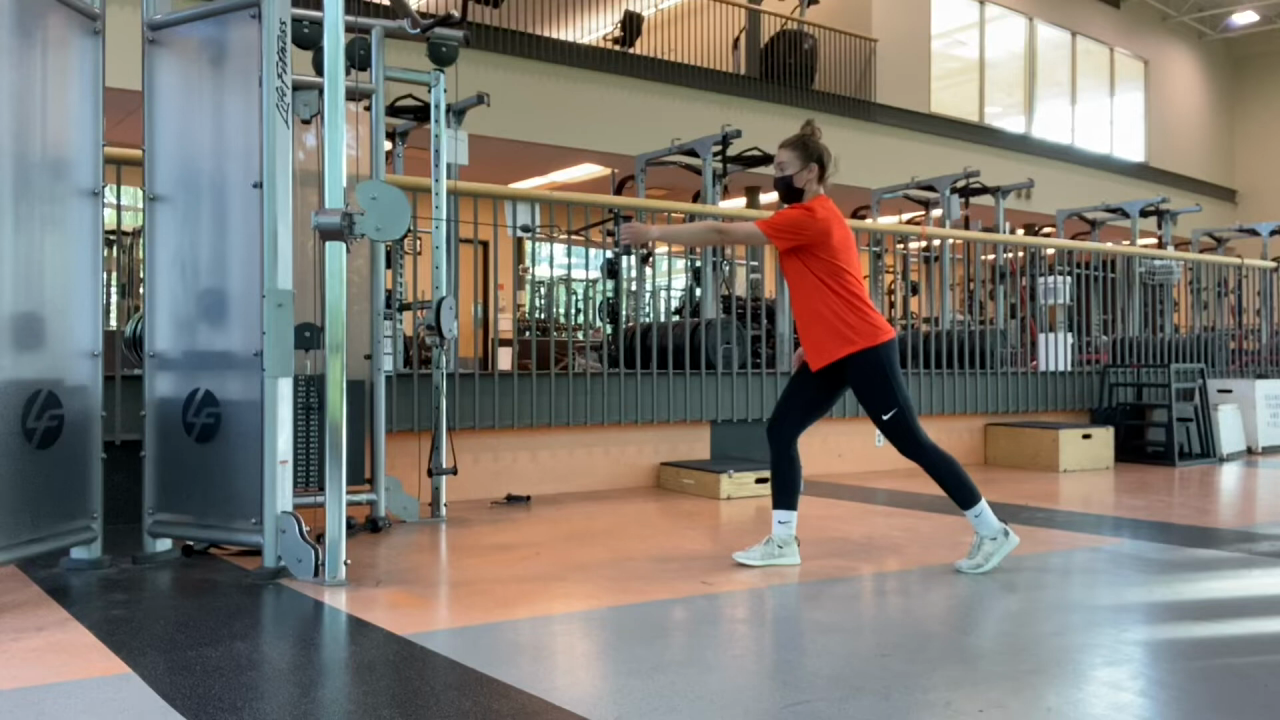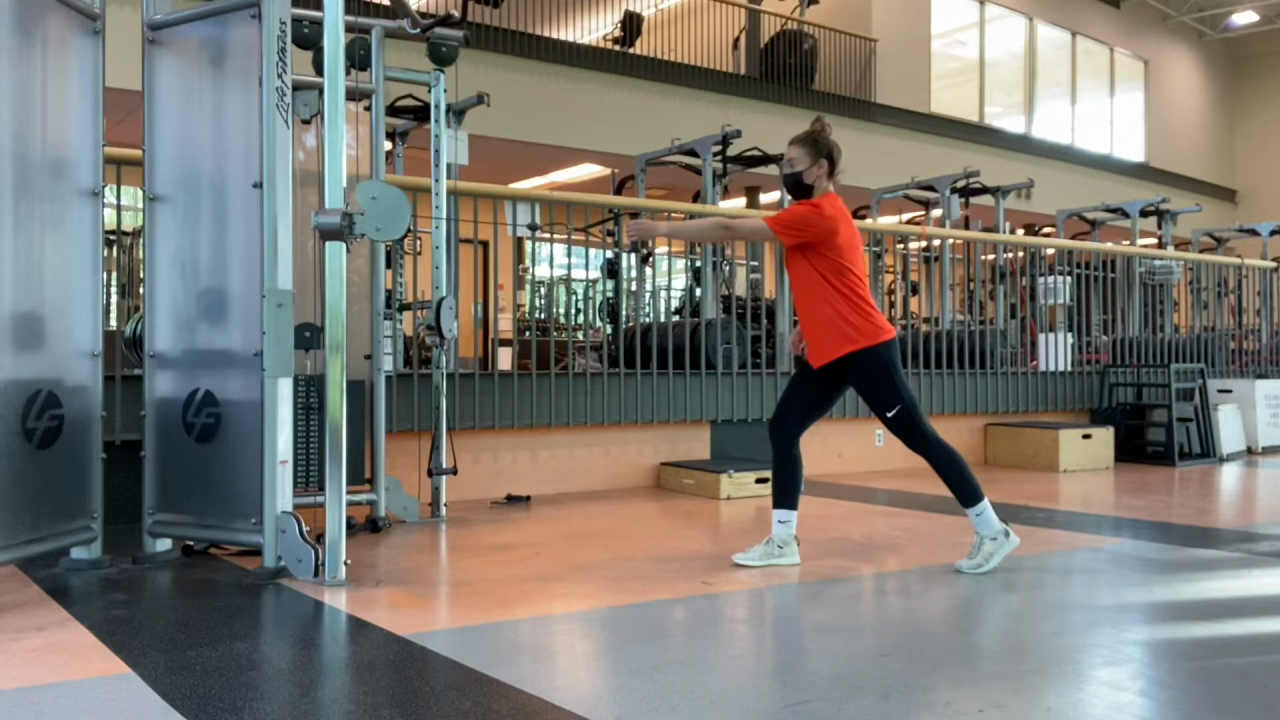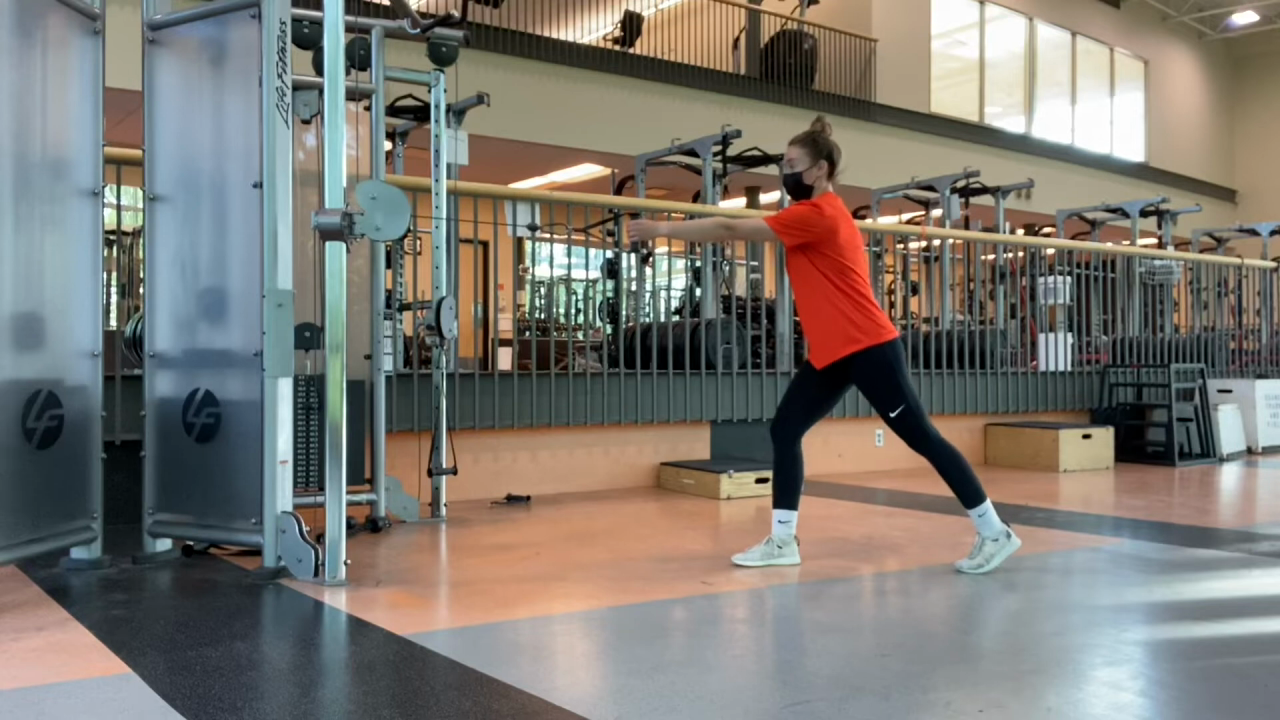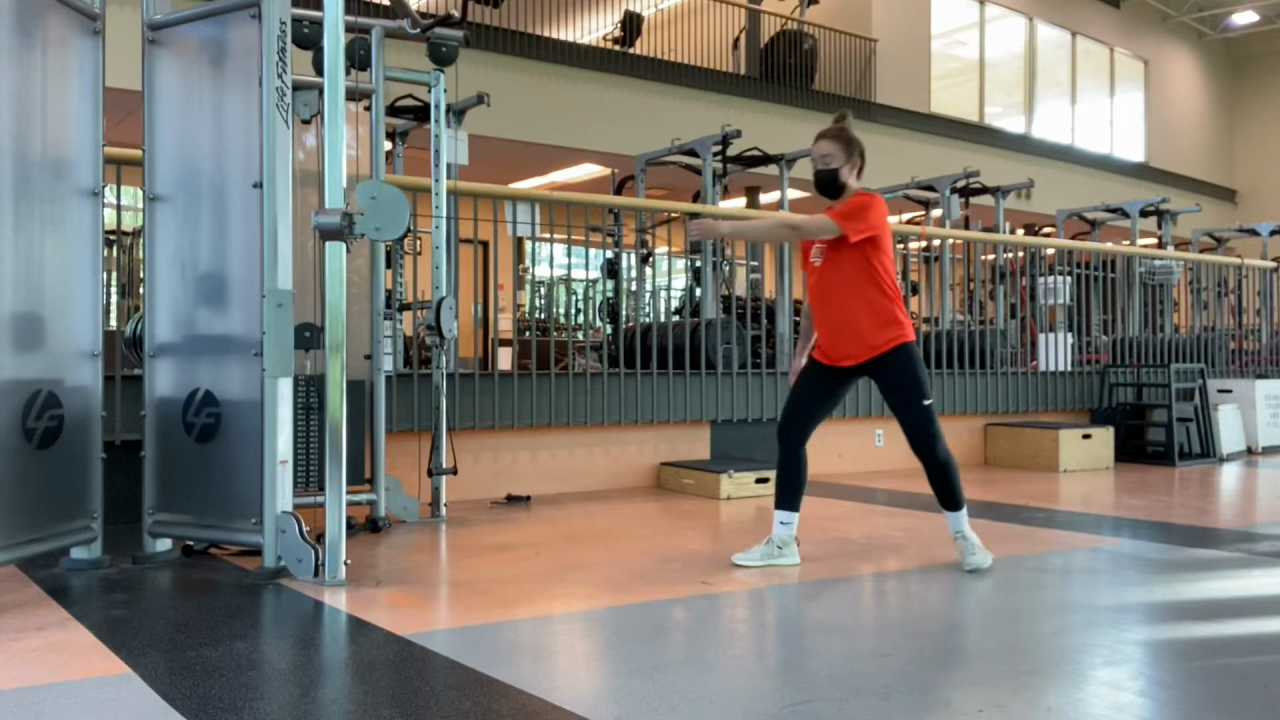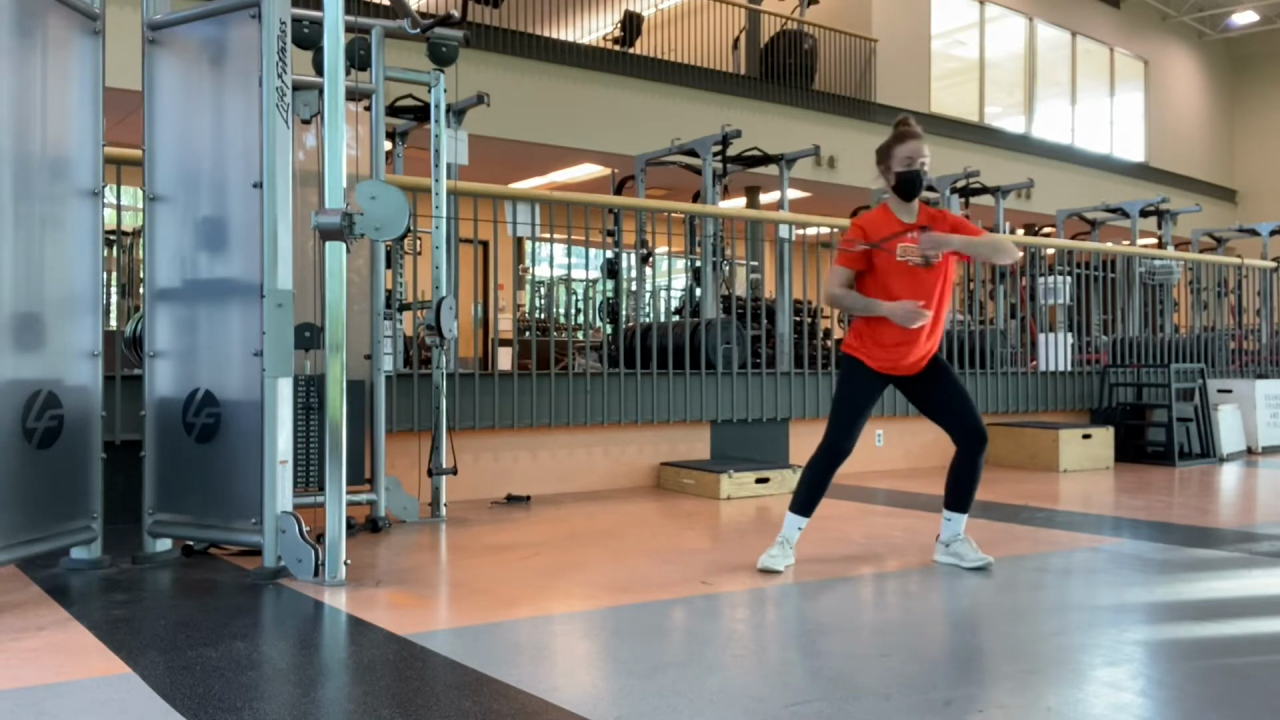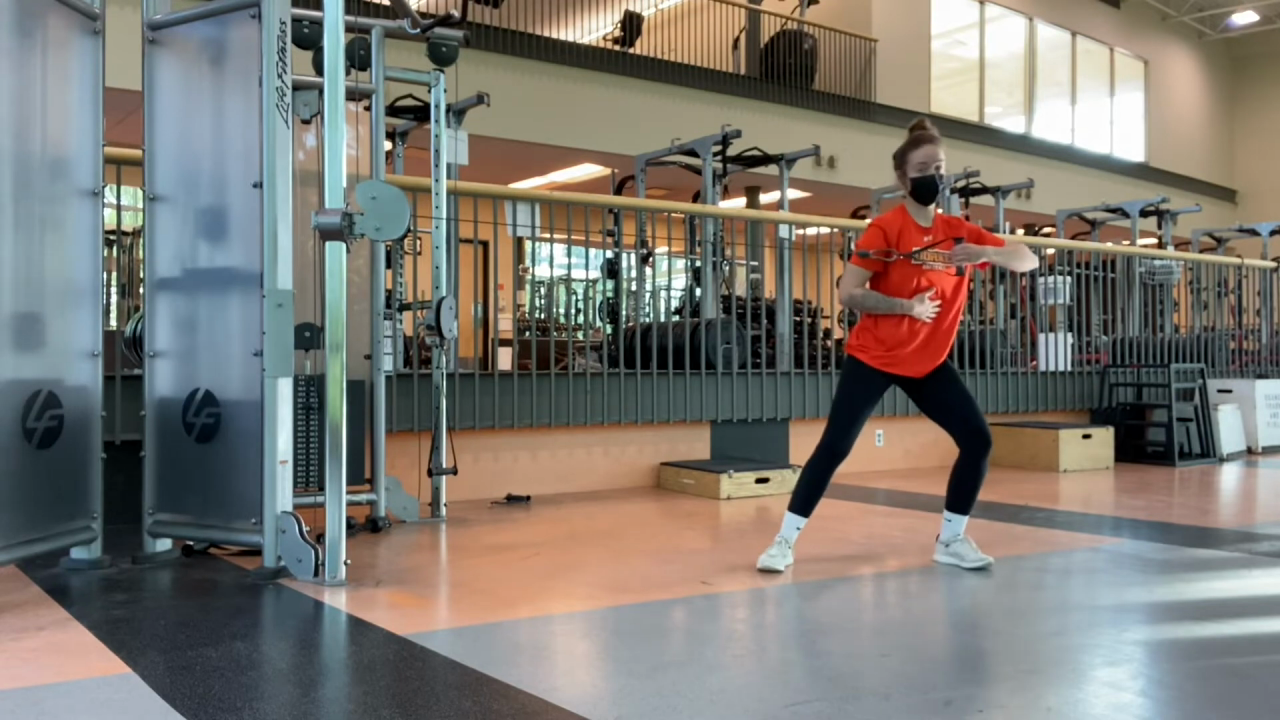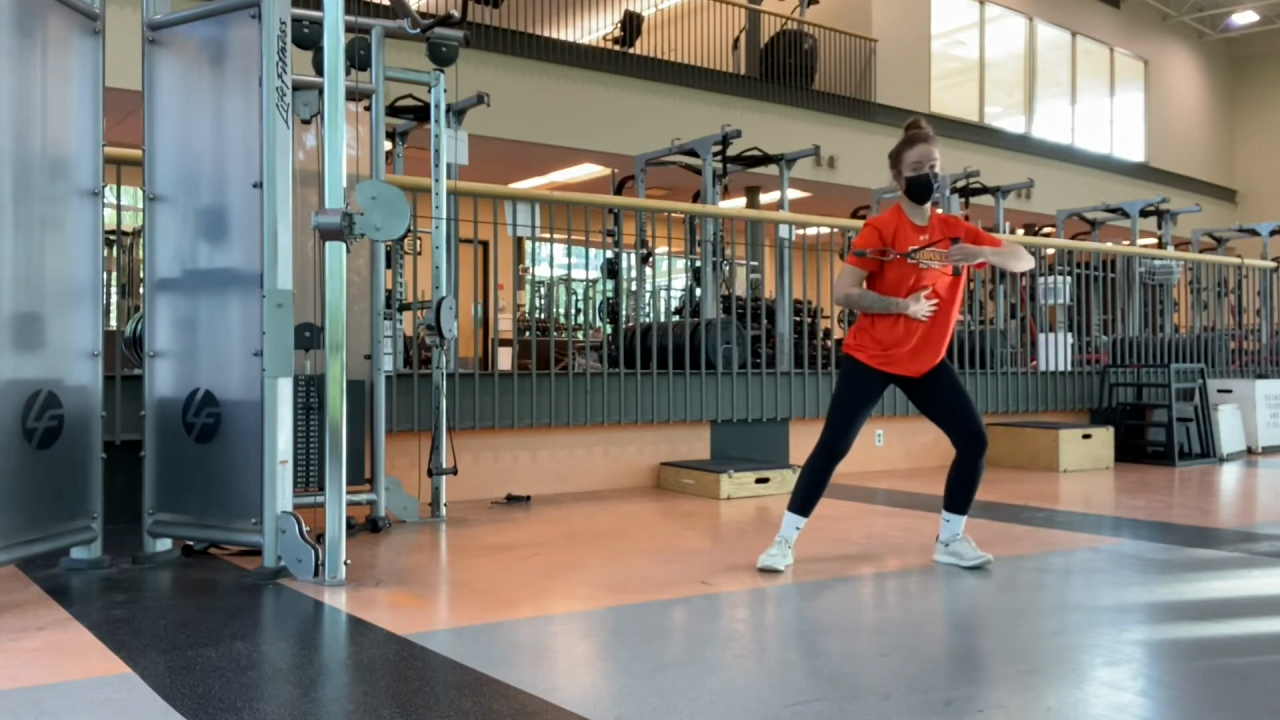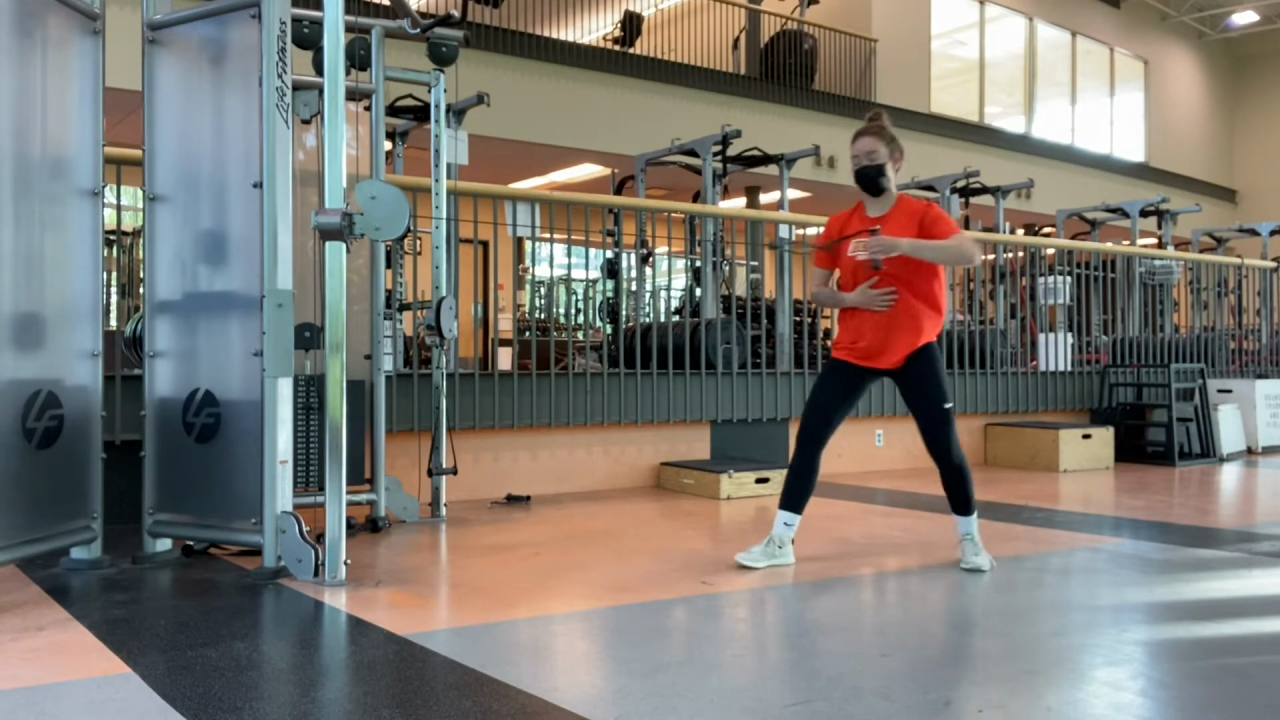
dt=0.4s
person 1, frame 1
left shoulder: (811, 217)
right shoulder: (809, 218)
left elbow: (724, 234)
left wrist: (653, 233)
right wrist: (809, 343)
left hip: (865, 350)
right hip: (830, 355)
left knee: (911, 442)
right knee: (780, 431)
left ankle: (991, 531)
right ankle: (783, 541)
person 1, frame 2
left shoulder: (819, 215)
right shoulder: (815, 215)
left elbow: (731, 229)
left wrist: (661, 229)
right wrist: (808, 326)
left hip: (865, 349)
right hip: (829, 353)
left knee: (919, 438)
right knee: (782, 431)
left ankle: (992, 531)
right ankle: (783, 541)
person 1, frame 3
left shoulder: (818, 213)
right shoulder: (814, 216)
left elbow: (732, 229)
left wrist: (662, 228)
left hip: (869, 349)
right hip: (831, 354)
left knee: (922, 438)
right knee: (783, 431)
left ankle: (994, 532)
right ankle: (782, 541)
person 1, frame 4
left shoulder: (868, 207)
right shoulder: (819, 229)
left elbow: (798, 228)
left wrist: (723, 228)
right wrist: (801, 350)
left hip: (889, 347)
right hip: (831, 353)
left knee: (928, 443)
right knee: (790, 432)
left ankle: (962, 534)
right ankle: (783, 541)
person 1, frame 5
left shoulder: (946, 223)
right shoulder: (867, 228)
left elbow: (1008, 253)
right elbow: (834, 292)
left wrist: (954, 242)
right wrist: (886, 309)
left hip: (923, 358)
right hip: (867, 355)
left knee: (974, 437)
right knee: (837, 445)
left ankle: (951, 539)
right ankle: (786, 540)
person 1, frame 6
left shoulder: (960, 231)
right shoulder: (885, 229)
left elbow: (1028, 260)
right elbow: (848, 294)
left wrist: (987, 252)
right wrist: (907, 306)
left hip: (930, 362)
right hip: (872, 358)
left knee: (978, 440)
right knee: (834, 445)
left ankle: (951, 540)
right ankle: (784, 541)
person 1, frame 7
left shoulder: (956, 229)
right shoulder: (880, 228)
left elbow: (1024, 260)
right elbow: (843, 293)
left wrist: (983, 253)
right wrist: (902, 305)
left hip: (927, 361)
right hip: (870, 358)
left knee: (974, 440)
right knee: (833, 445)
left ankle: (950, 539)
right ankle: (785, 541)
person 1, frame 8
left shoulder: (922, 213)
right shoulder: (840, 225)
left elbow: (972, 254)
right elbow: (816, 290)
left wrist: (902, 246)
right wrist: (851, 298)
left hip: (915, 349)
right hip: (853, 352)
left knee: (944, 446)
right knee: (809, 436)
left ankle: (969, 538)
right ankle: (779, 541)
